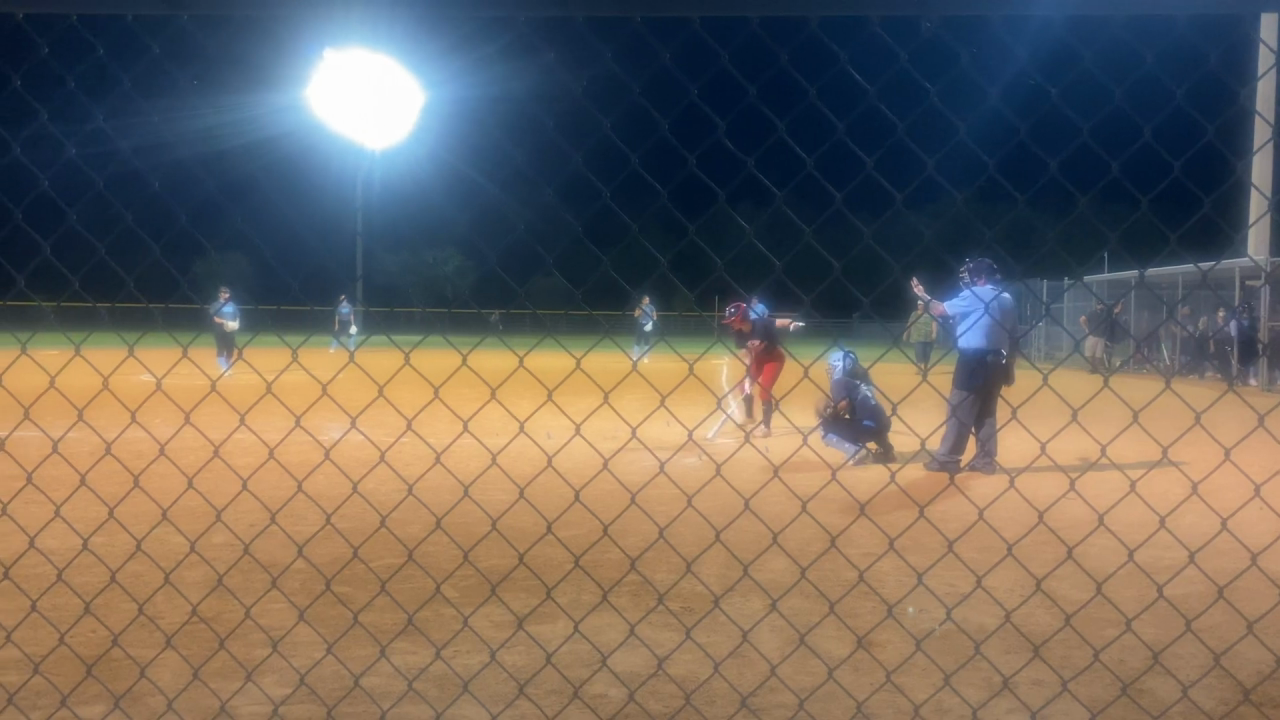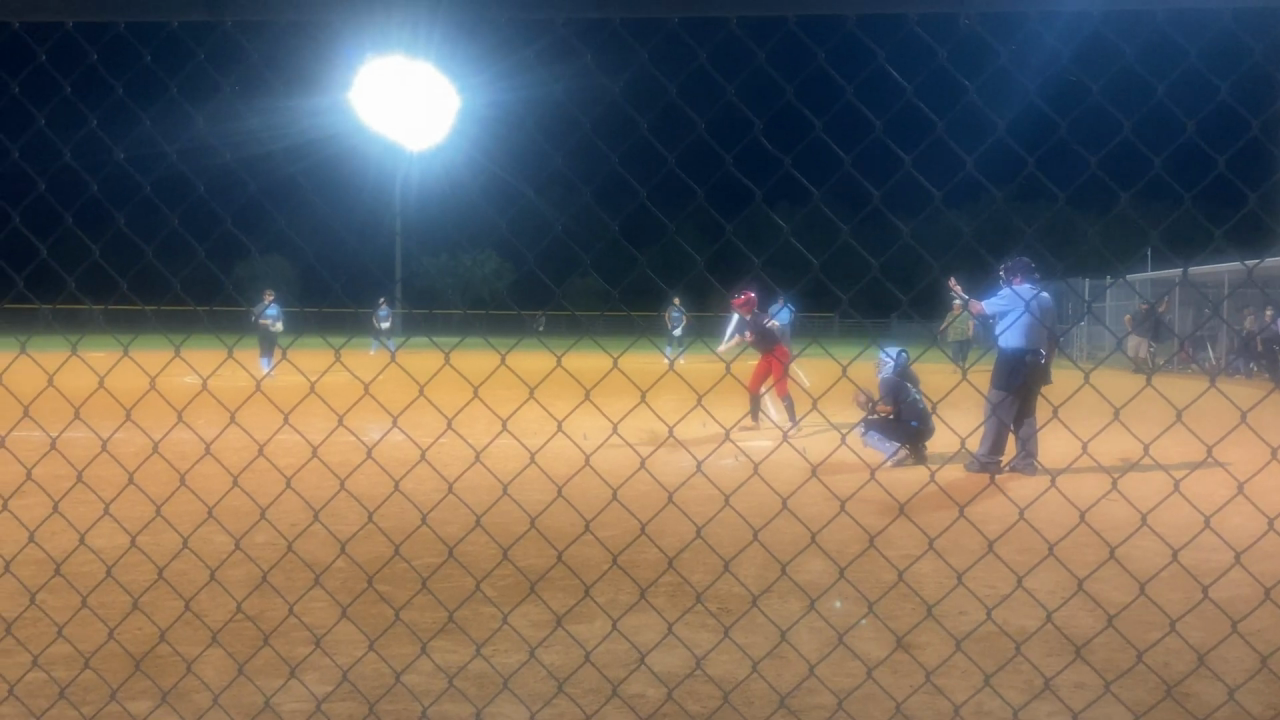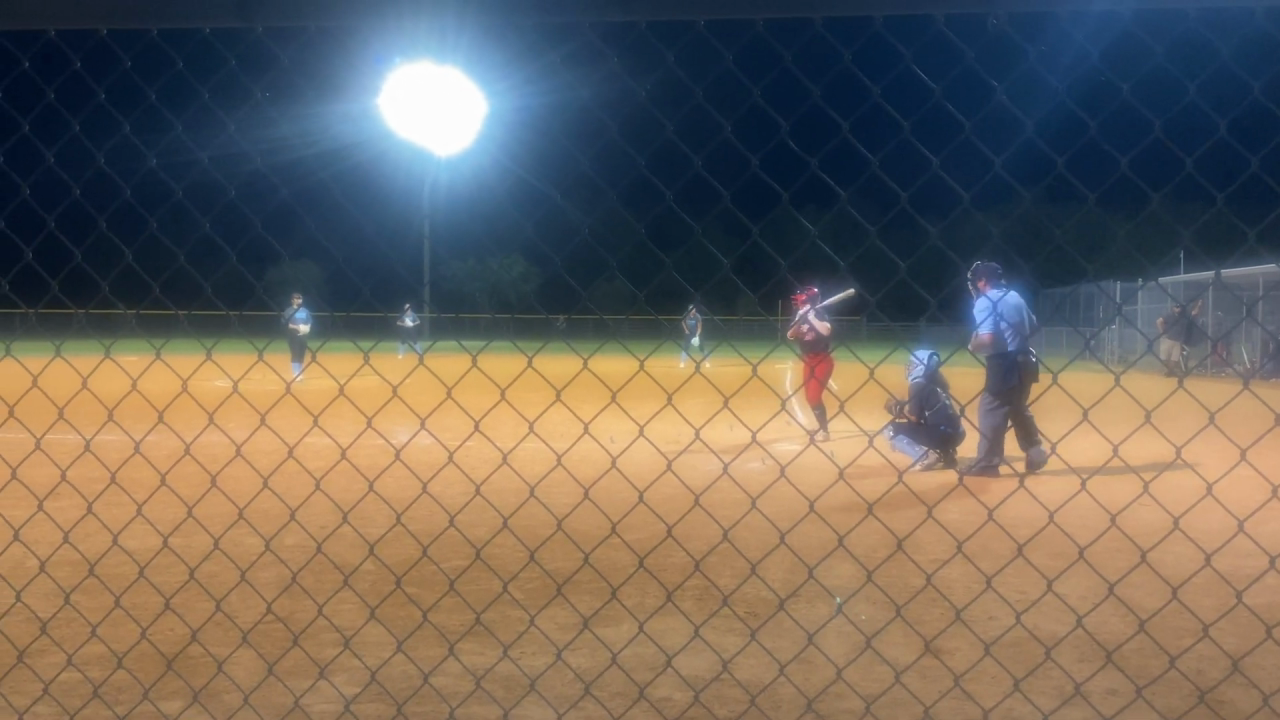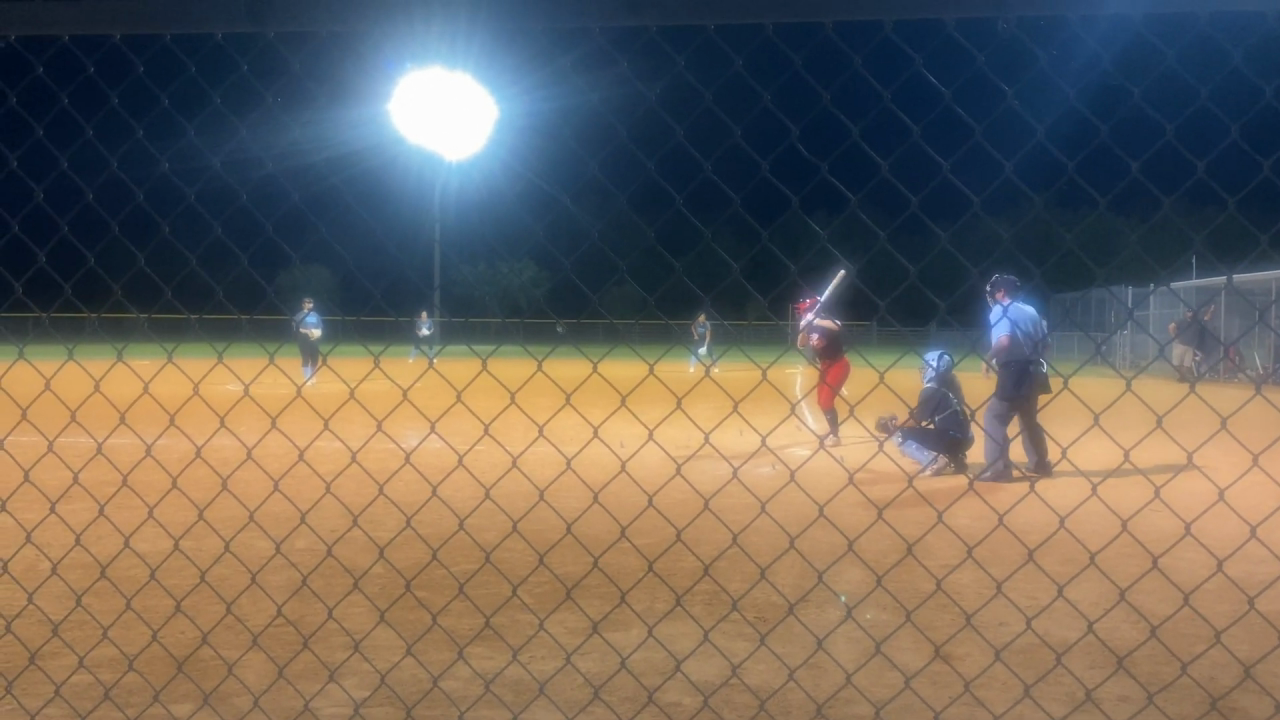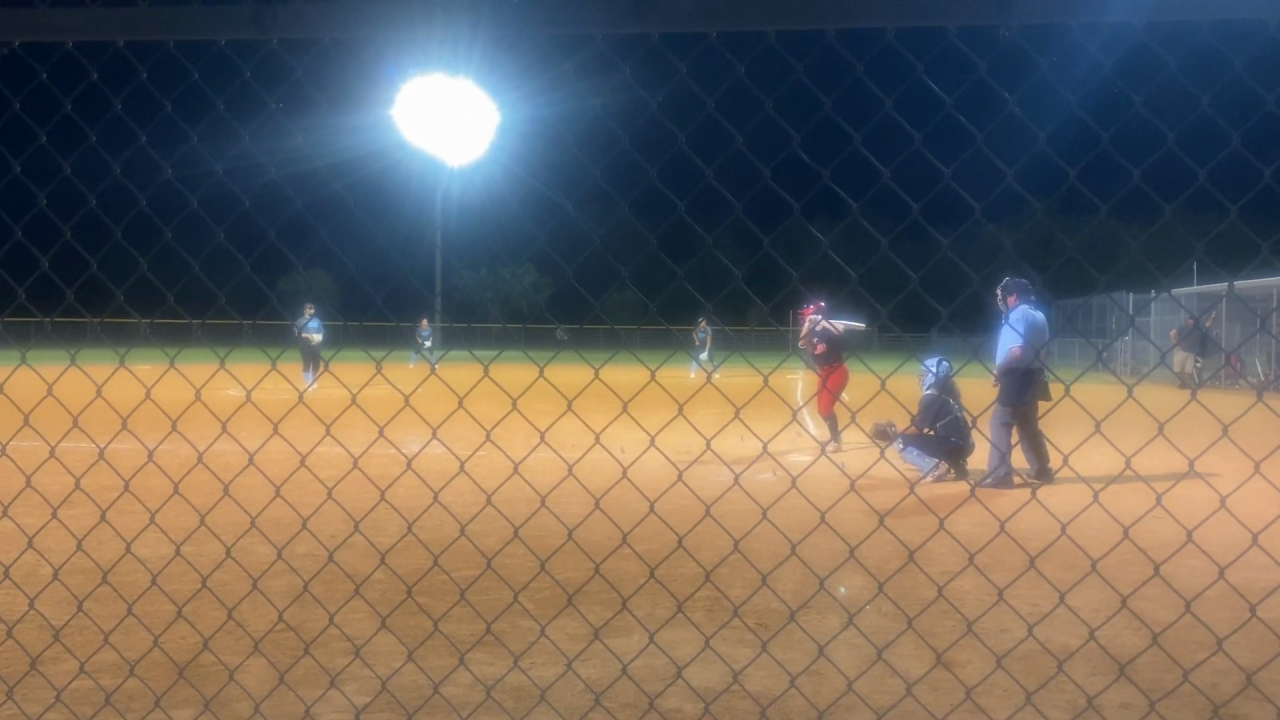
dt=1s
person 1, frame 1
left shoulder: (975, 295)
right shoulder: (1007, 300)
left elbow: (940, 310)
right elbow: (1013, 337)
left wrist: (923, 296)
right wrist: (1009, 366)
left hip: (973, 361)
right hip: (996, 362)
left knee: (960, 411)
right knee: (986, 413)
left ankle: (947, 459)
right ankle: (985, 459)
person 1, frame 2
left shoulder: (1012, 294)
right shoulder: (1046, 299)
left elbow: (978, 309)
right elbow: (1052, 337)
left wrist: (960, 294)
right wrist: (1046, 363)
left hip: (1012, 361)
right hip: (1036, 362)
left knee: (997, 409)
right knee: (1026, 412)
left ankle: (988, 460)
right ankle: (1026, 461)
person 1, frame 3
left shoulder: (984, 302)
right shoulder: (1016, 297)
left elbow: (987, 339)
right elbow: (1034, 328)
left wrist: (974, 346)
left hip: (1003, 365)
right hip: (1025, 362)
left knee: (991, 412)
right knee: (1019, 411)
left ankle: (987, 463)
right ankle: (1036, 456)
person 1, frame 4
left shoulder: (1000, 310)
right shoulder: (1031, 311)
left elbow: (1004, 341)
right elbow: (1044, 344)
left wrist: (988, 360)
left hip: (1014, 373)
right hip: (1034, 372)
left knee: (994, 418)
right knee: (1029, 419)
left ankle: (998, 469)
right ankle: (1041, 464)
person 1, frame 5
left shoulder: (1016, 316)
right shoulder: (1040, 317)
left elbow: (1016, 352)
right elbow: (1042, 350)
left wrist: (998, 370)
left hip: (1016, 379)
right hip: (1033, 378)
left knee: (1000, 423)
right knee: (1029, 425)
left ankle: (1000, 475)
right ankle: (1042, 470)
